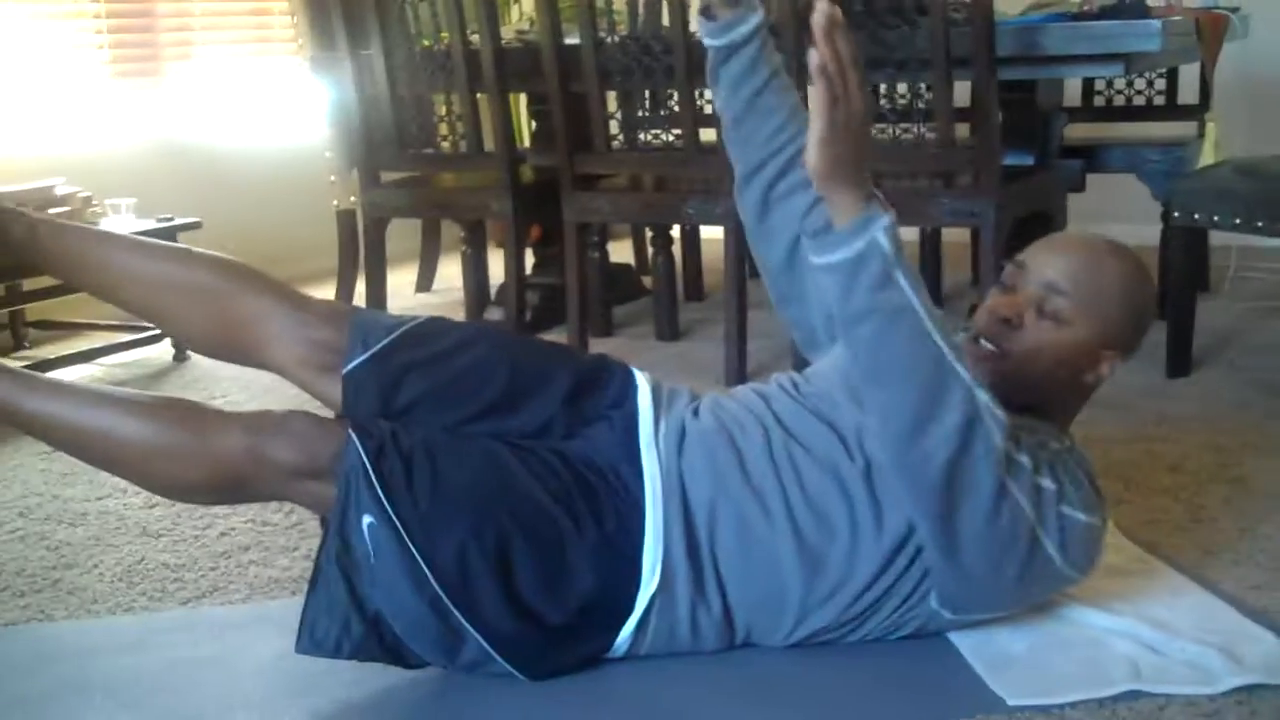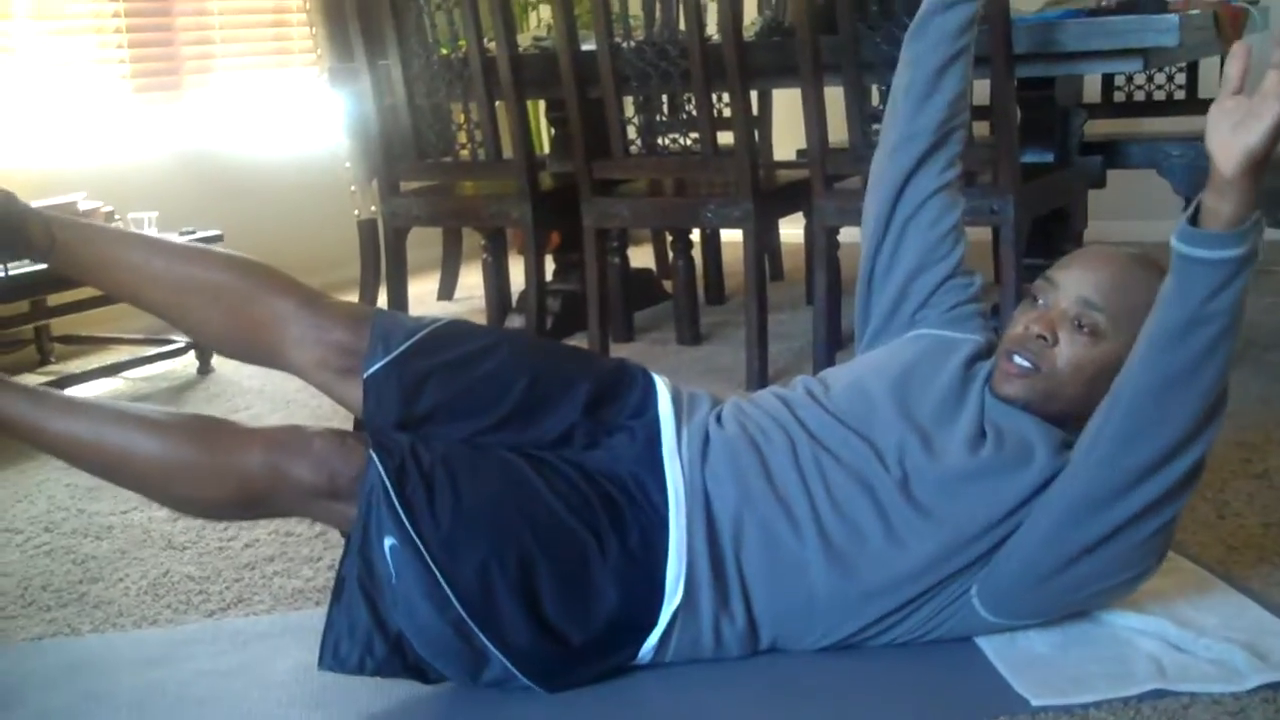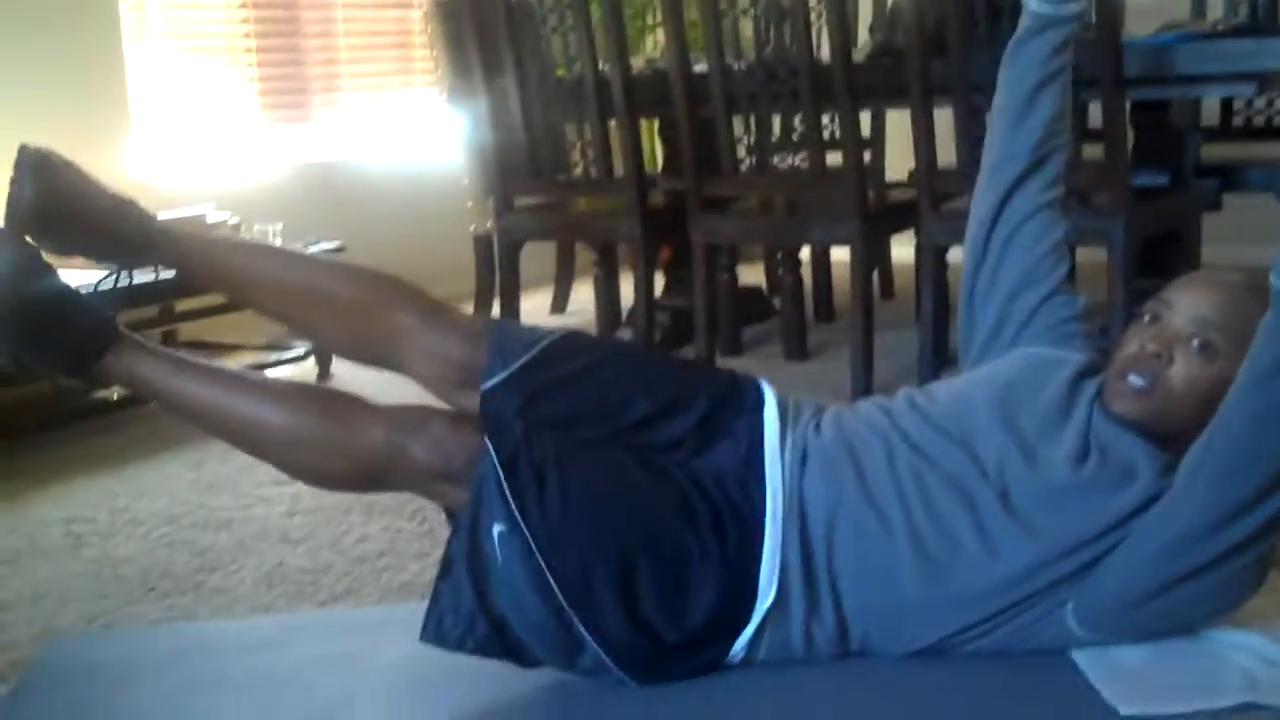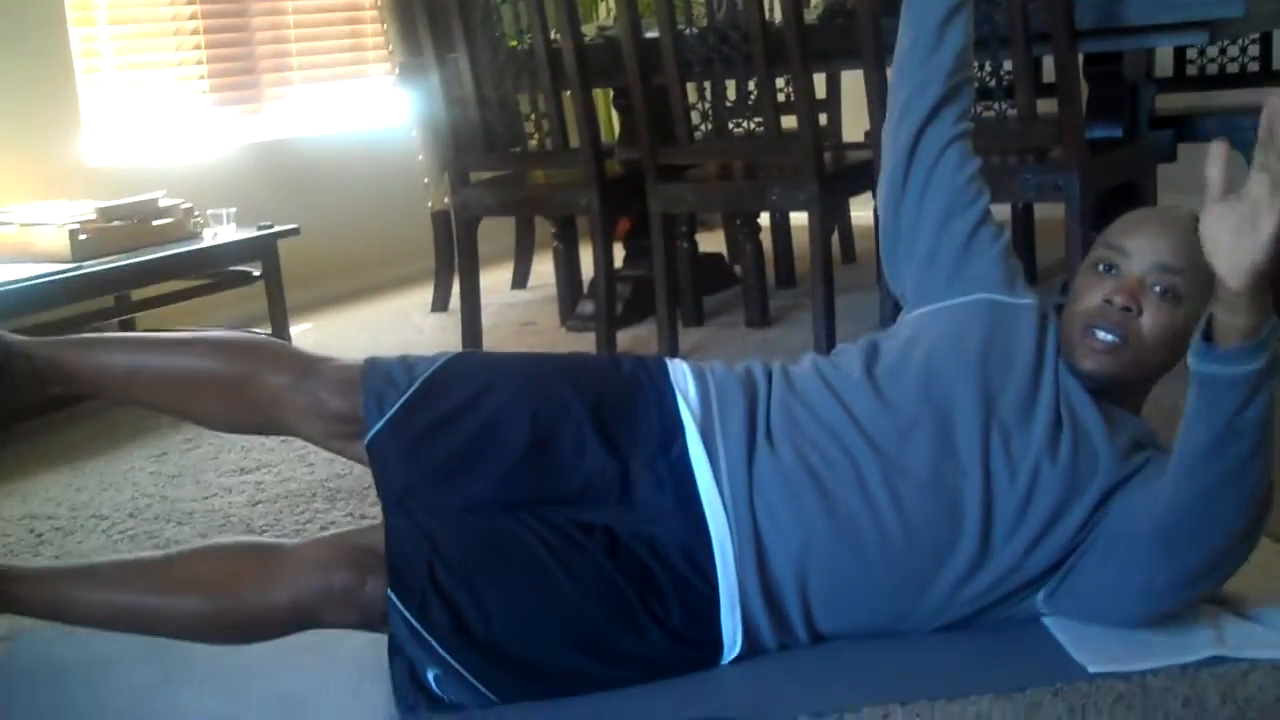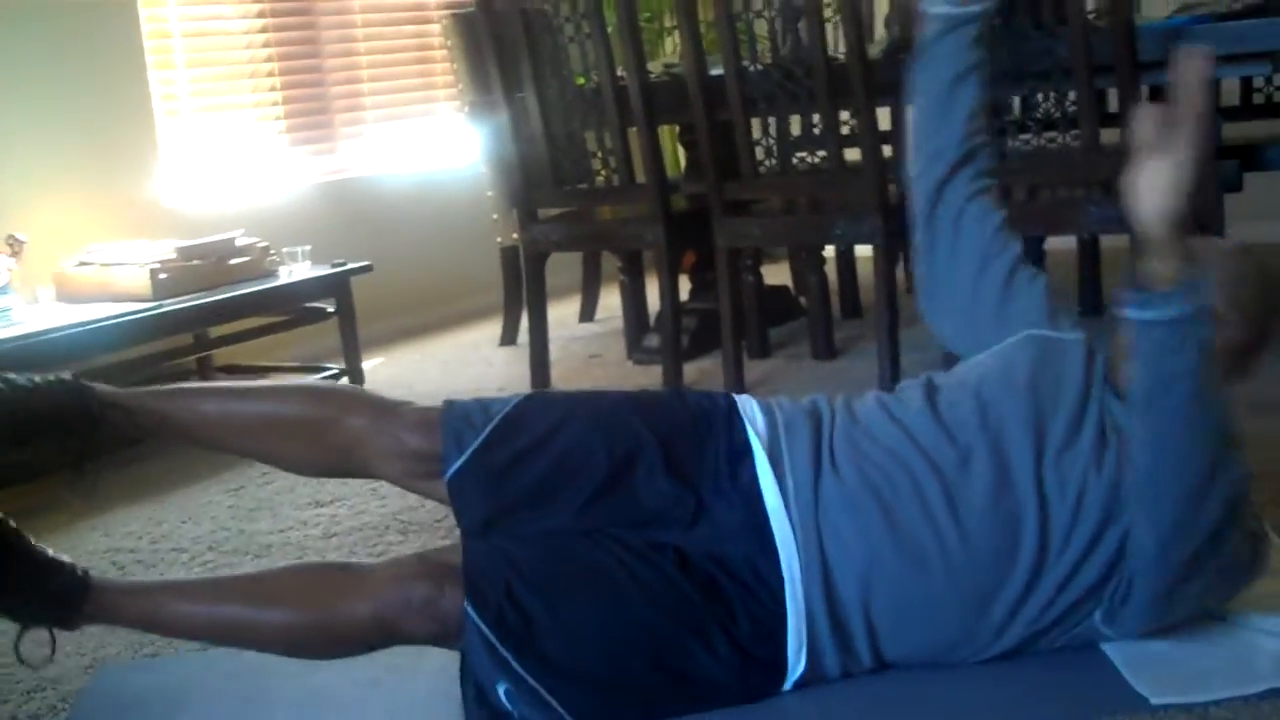
dt=1s
person 1, frame 1
left shoulder: (1047, 522)
right shoulder: (924, 350)
left elbow: (936, 454)
right elbow: (783, 202)
left wrist: (853, 202)
left hip: (620, 560)
right hip: (630, 420)
left knee: (277, 450)
right knee: (296, 331)
person 1, frame 2
left shoulder: (1069, 522)
right shoulder: (950, 339)
left elbow: (1162, 419)
right elbow: (913, 178)
left hip: (641, 569)
right hip: (650, 425)
left knee: (305, 469)
right knee: (313, 330)
person 1, frame 3
left shoulder: (1167, 542)
right shoulder: (1054, 358)
right elbow: (1015, 198)
left hip: (736, 569)
right hip: (752, 432)
left knee: (419, 446)
right knee: (432, 341)
left ankle: (108, 352)
right ankle: (125, 228)
person 1, frame 4
left shoulder: (1129, 495)
right shoulder: (993, 304)
right elbow: (925, 139)
left hip: (698, 584)
right hip: (671, 420)
left knee: (327, 578)
right knee: (312, 389)
person 1, frame 5
right shoulder: (1050, 338)
left elbow: (1174, 485)
right elbow: (951, 195)
left wrist: (1167, 250)
left hip: (766, 603)
right hip: (741, 451)
left knee: (410, 594)
right knee: (390, 431)
